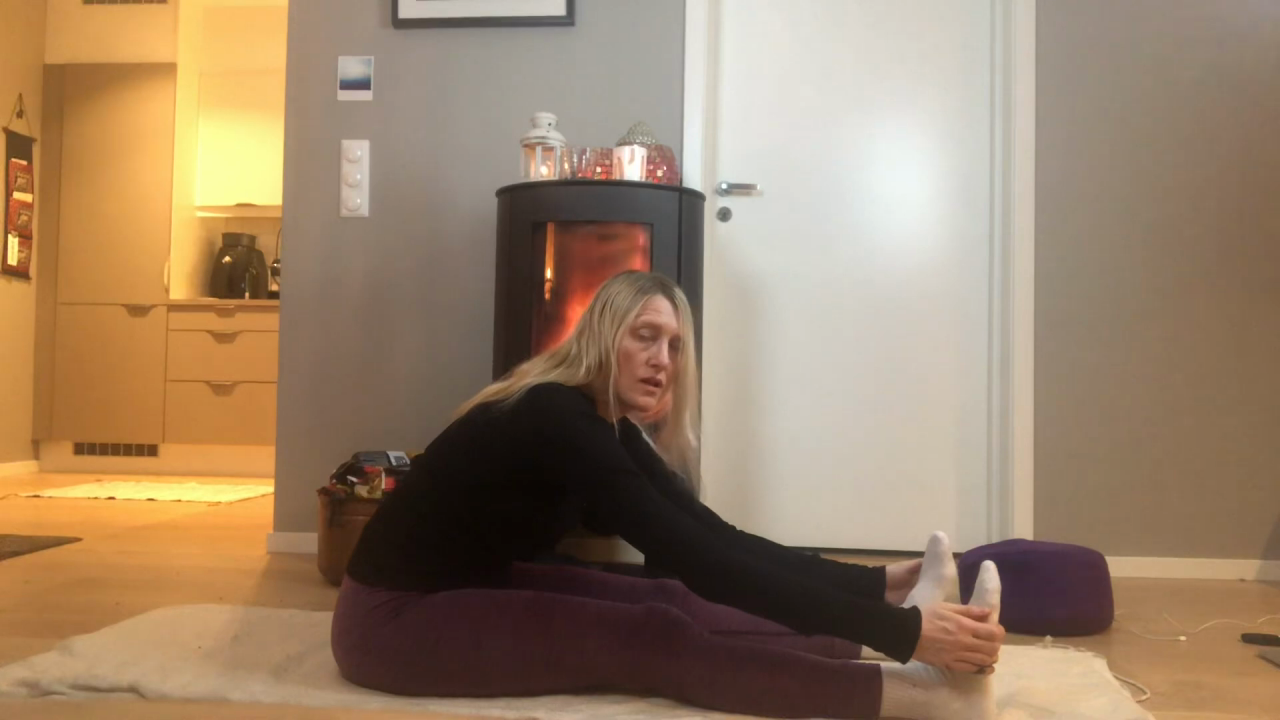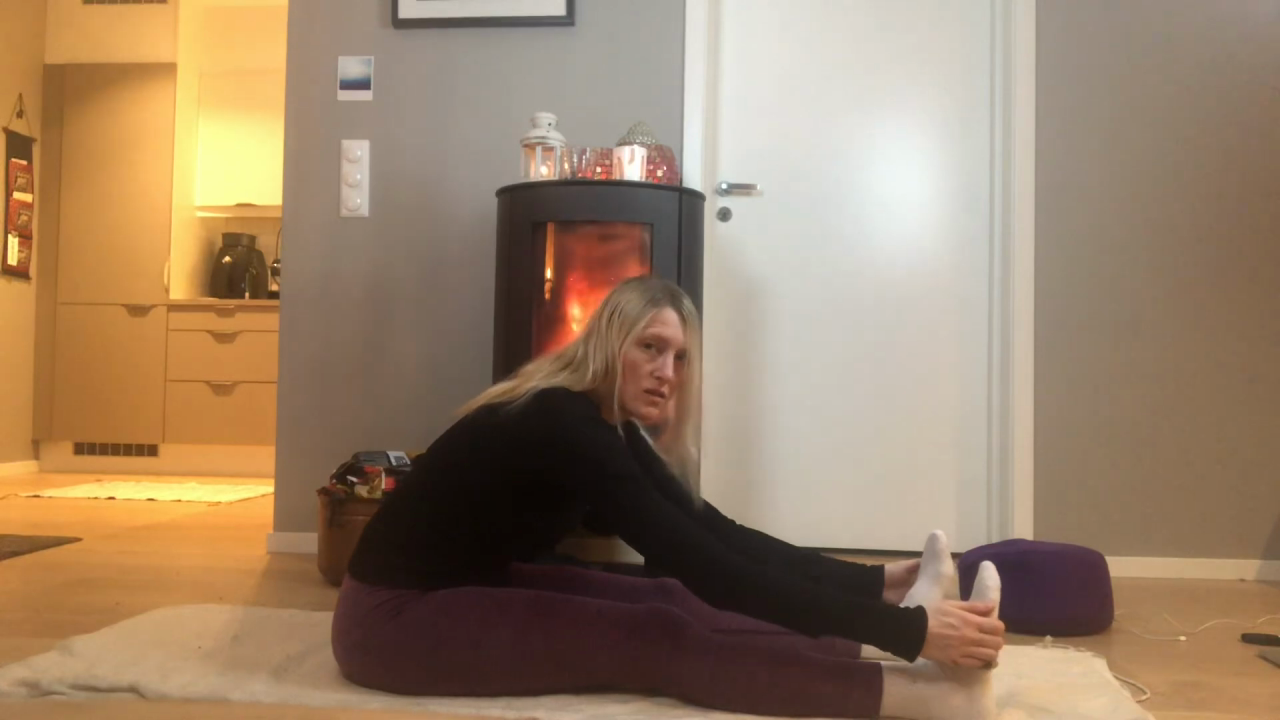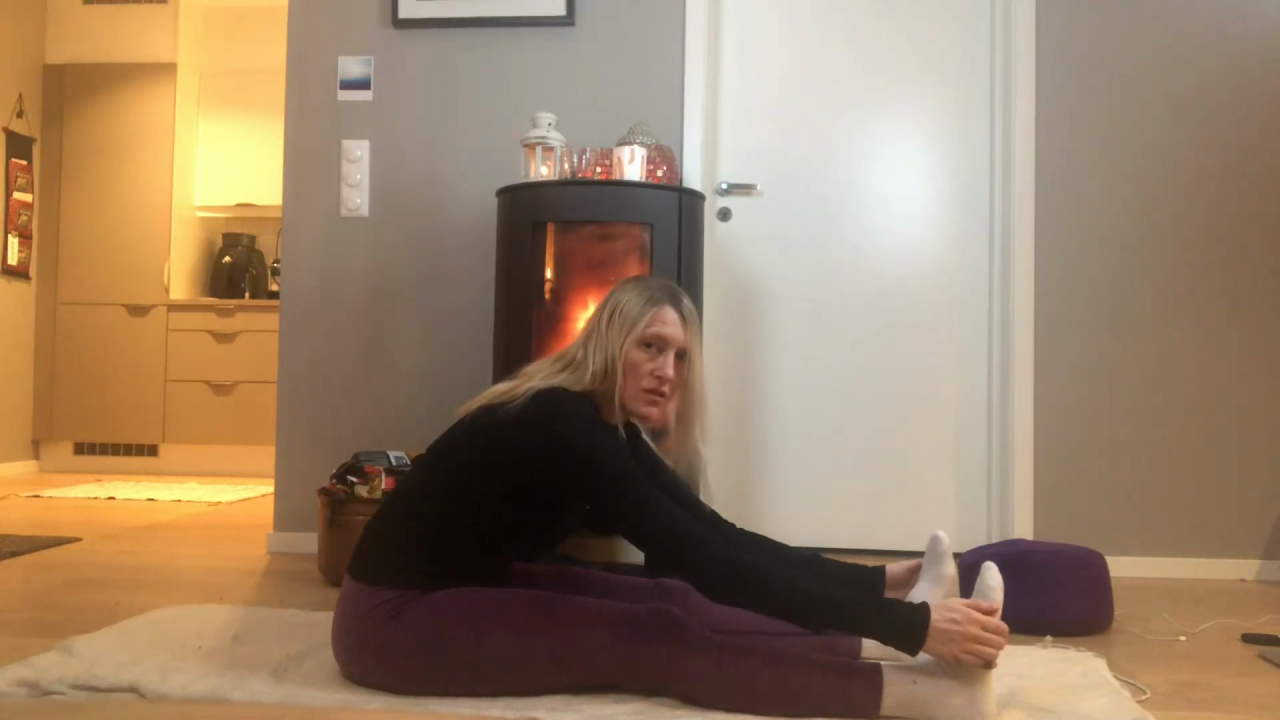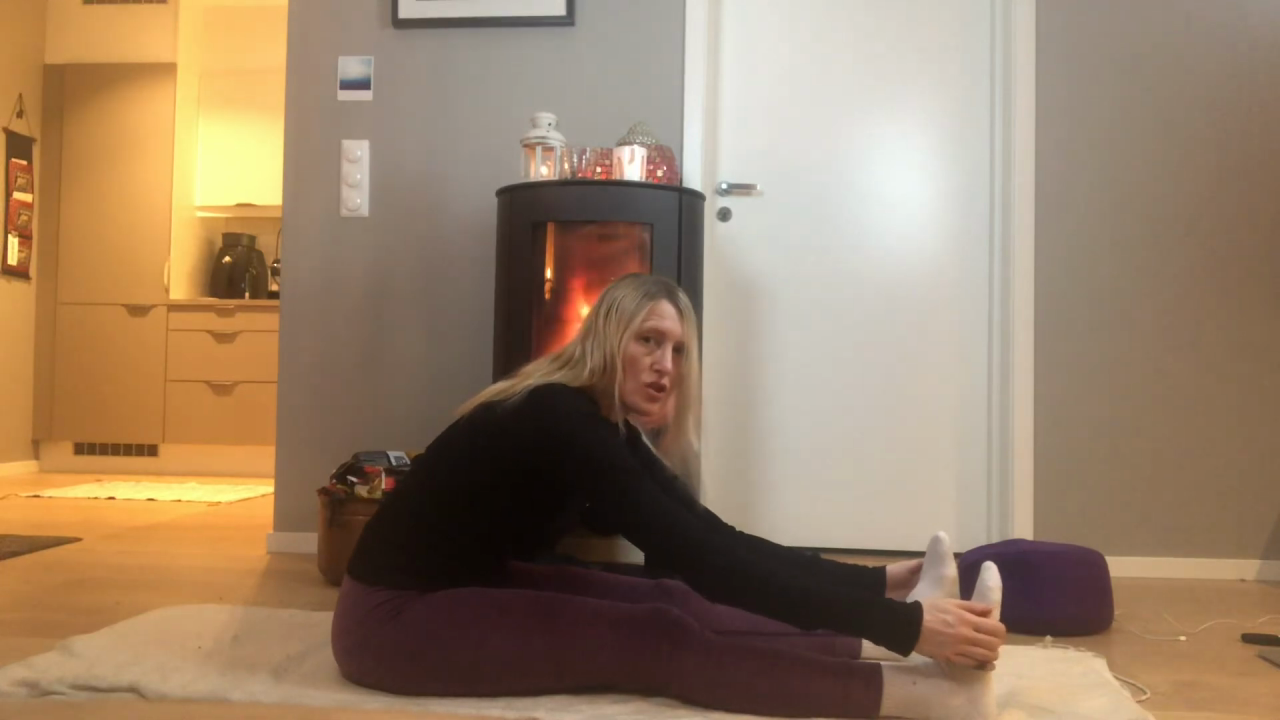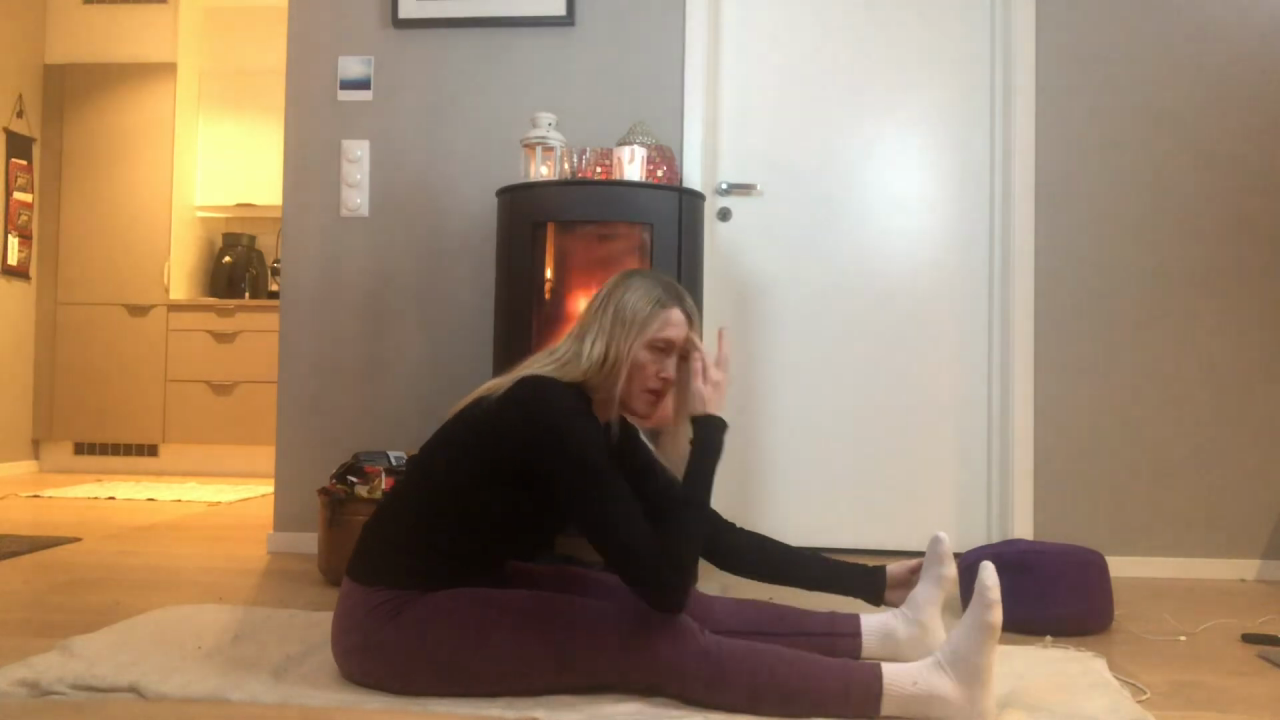
dt=0.5s
person 1, frame 1
left shoulder: (610, 427)
right shoulder: (558, 421)
left elbow: (720, 541)
right elbow: (704, 568)
left wrist: (879, 586)
right wrist: (901, 635)
left hip: (475, 590)
right hip: (397, 620)
left knee: (667, 605)
right knee: (653, 640)
person 1, frame 2
left shoulder: (607, 426)
right shoulder: (564, 424)
left elbow: (721, 537)
right elbow: (711, 574)
left wrist: (876, 583)
right wrist: (906, 633)
left hip: (472, 587)
right hip: (396, 617)
left knee: (663, 604)
right knee: (657, 638)
person 1, frame 3
left shoulder: (609, 427)
right shoulder: (564, 425)
left elbow: (723, 539)
right elbow: (714, 570)
left wrist: (877, 583)
right wrist: (909, 625)
left hip: (473, 587)
right hip: (398, 617)
left knee: (669, 605)
right knee: (659, 638)
left ankle: (885, 648)
person 1, frame 4
left shoulder: (611, 428)
right shoulder: (562, 421)
left elbow: (720, 542)
right elbow: (710, 570)
left wrist: (878, 586)
right wrist: (903, 627)
left hip: (474, 590)
right hip: (396, 619)
left knee: (671, 606)
right knee: (658, 639)
person 1, frame 5
left shoulder: (607, 427)
right shoulder: (550, 414)
left elbow: (718, 542)
right elbow: (664, 582)
left wrist: (873, 580)
right wrist: (708, 427)
left hip: (474, 590)
right hip: (397, 620)
left knee: (681, 613)
right knee: (661, 641)
left ankle: (890, 630)
